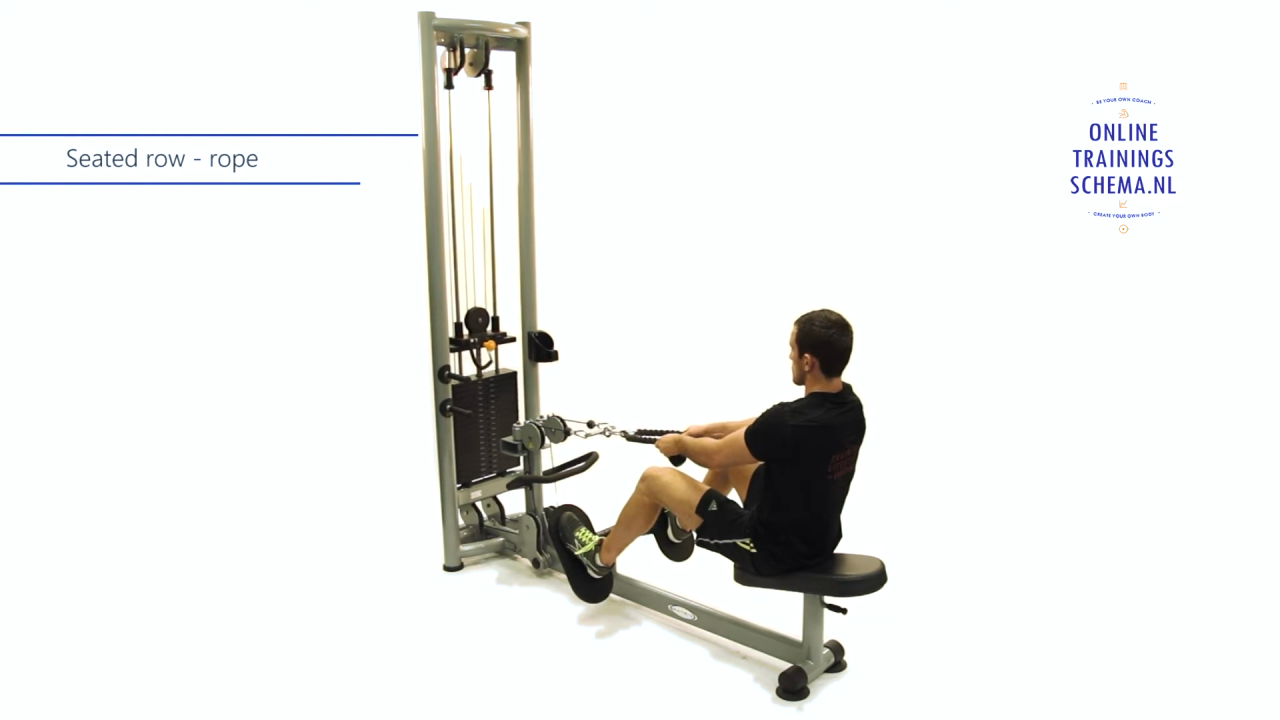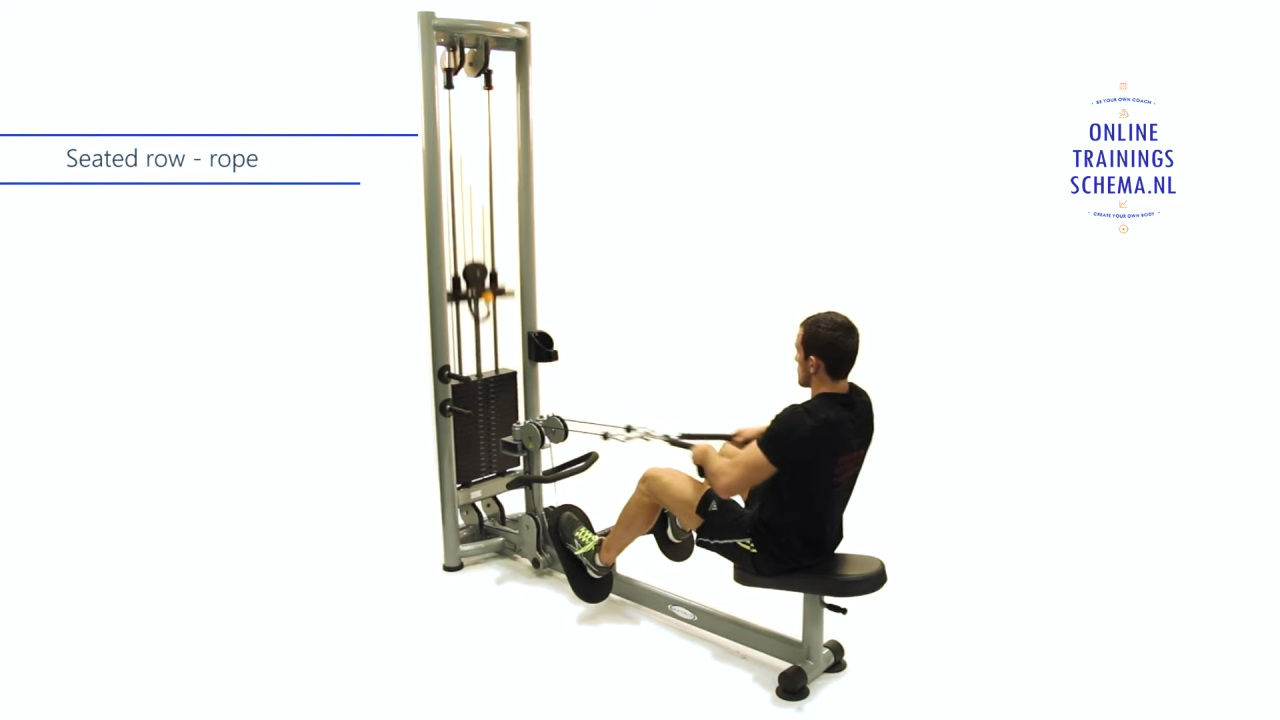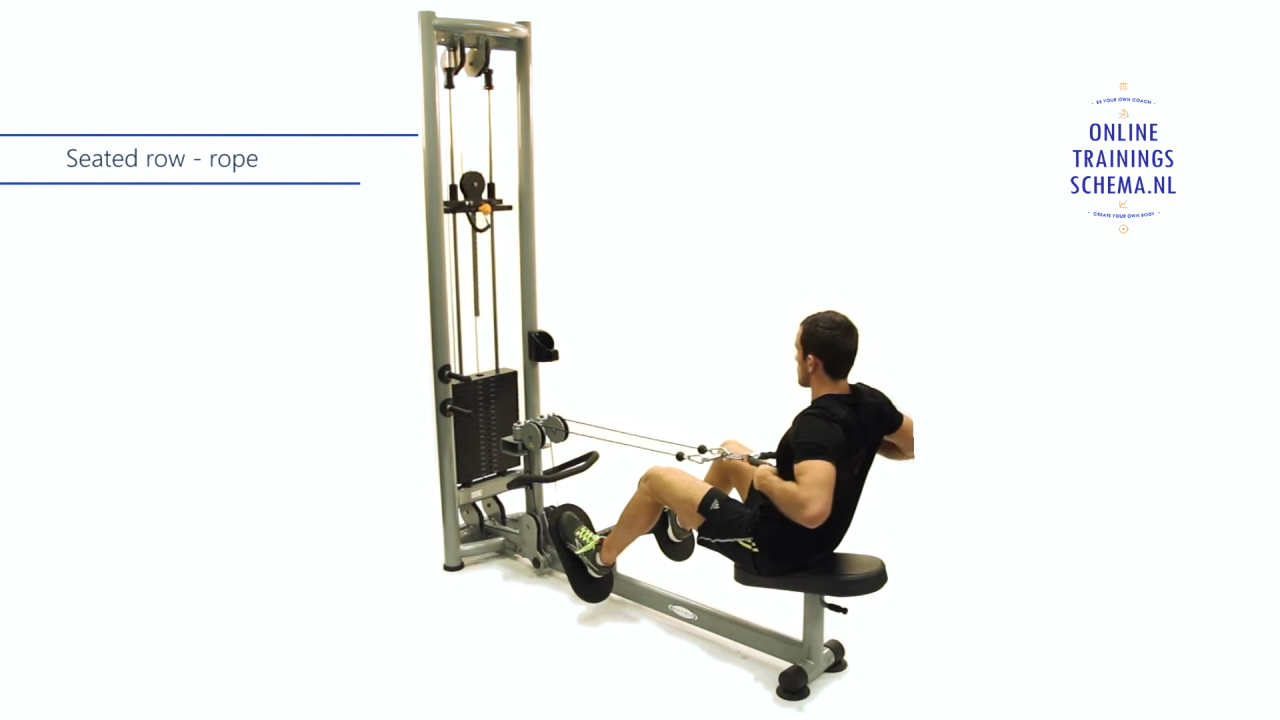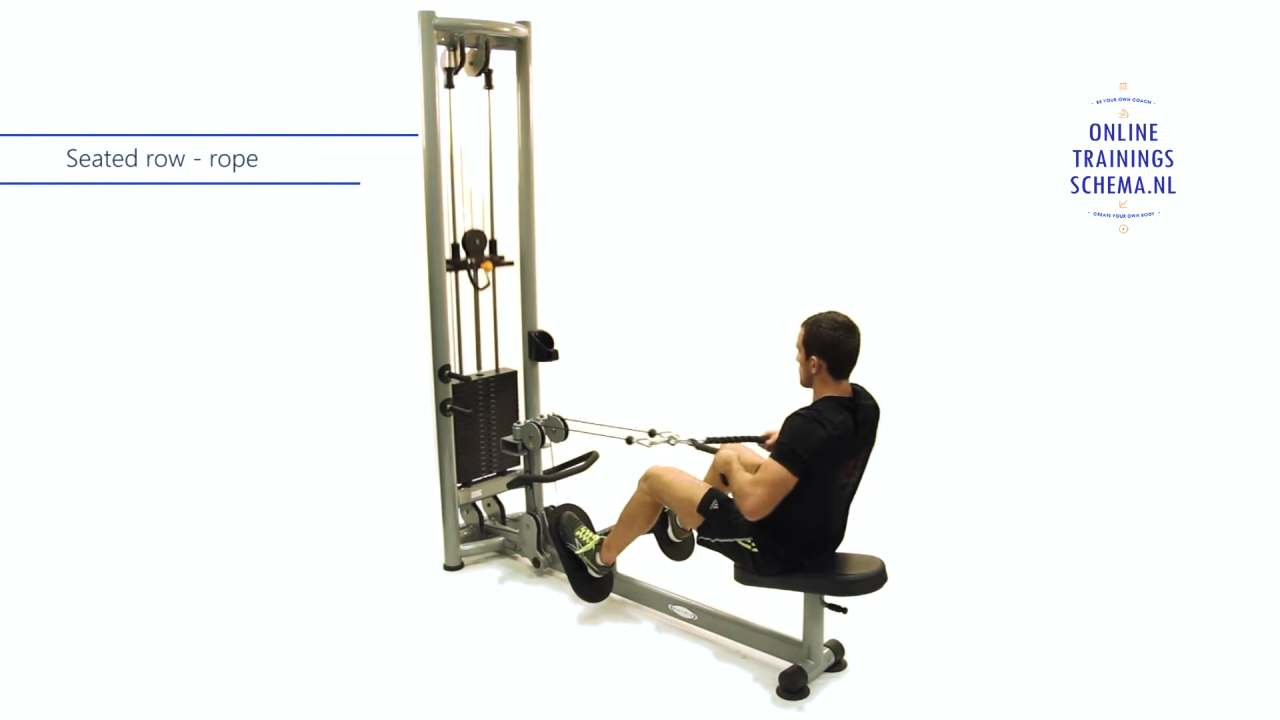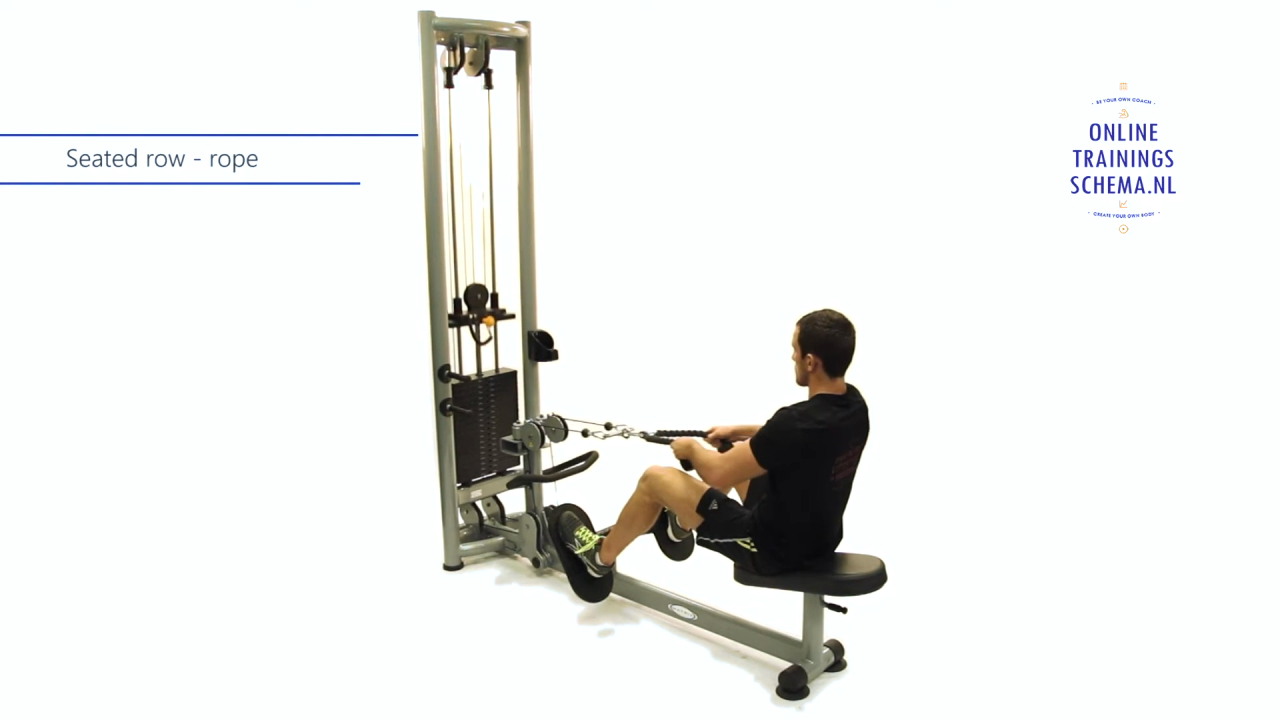
dt=0.5s
person 1, frame 1
left shoulder: (791, 420)
right shoulder: (848, 404)
left elbow: (715, 457)
left wrist: (681, 444)
right wrist: (710, 429)
left hip: (773, 547)
right hip: (817, 539)
left knee: (654, 479)
right knee: (733, 451)
left ankle: (602, 556)
right ankle: (682, 521)
person 1, frame 2
left shoulder: (801, 421)
right shoulder: (858, 403)
left elbow: (725, 483)
left wrist: (705, 455)
right wrist: (766, 434)
left hip: (772, 548)
right hip: (817, 539)
left knee: (653, 480)
right knee: (731, 453)
left ankle: (602, 557)
right ankle: (681, 522)
person 1, frame 3
left shoulder: (816, 424)
right shoulder: (870, 402)
left elbow: (812, 508)
right elbow: (912, 445)
left wrist: (766, 480)
left hip: (773, 548)
right hip: (819, 540)
left knee: (655, 479)
right knee: (730, 451)
left ankle: (602, 556)
right ankle: (683, 520)
person 1, frame 4
left shoulder: (808, 425)
right shoulder: (864, 405)
left elbow: (752, 504)
left wrist: (729, 466)
left hip: (774, 547)
right hip: (819, 537)
left knee: (654, 479)
right knee: (732, 451)
left ankle: (602, 555)
right ankle: (681, 521)
person 1, frame 5
left shoulder: (799, 421)
right shoulder: (853, 404)
left elbow: (718, 474)
left wrist: (691, 448)
right wrist: (741, 432)
left hip: (771, 546)
right hip: (819, 539)
left knee: (654, 479)
right knee: (732, 452)
left ankle: (601, 556)
right ankle: (680, 521)
